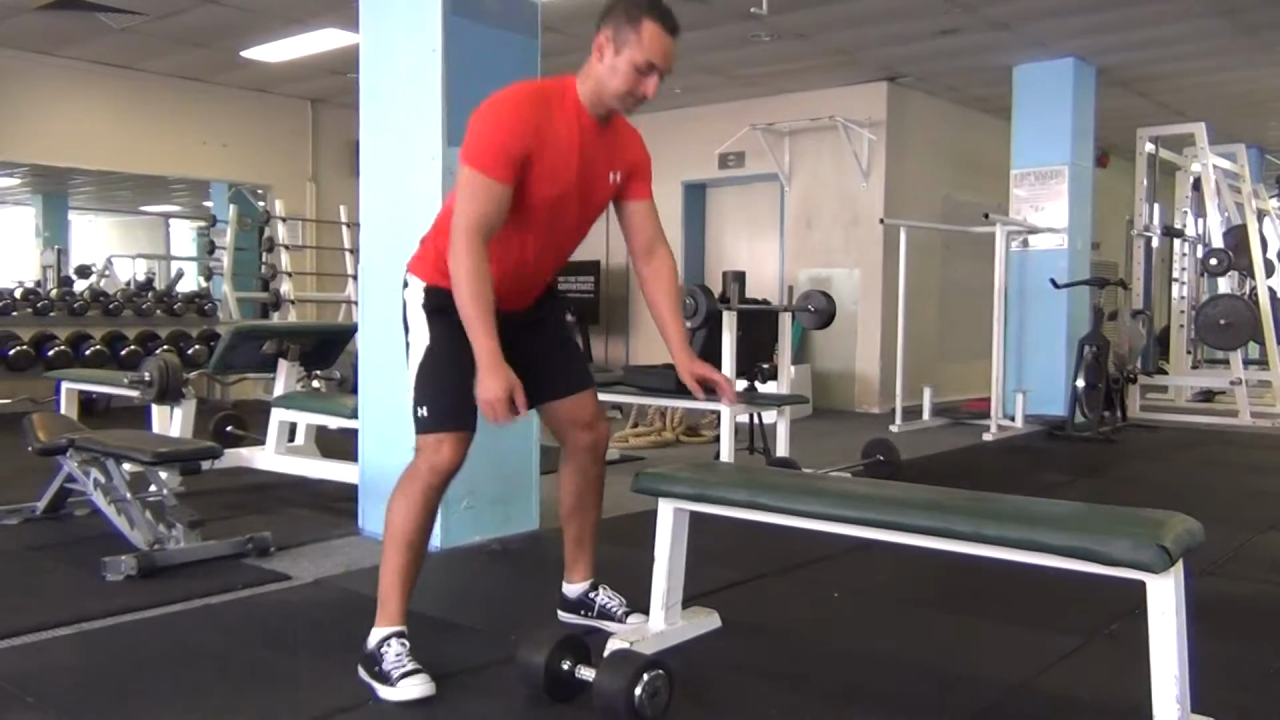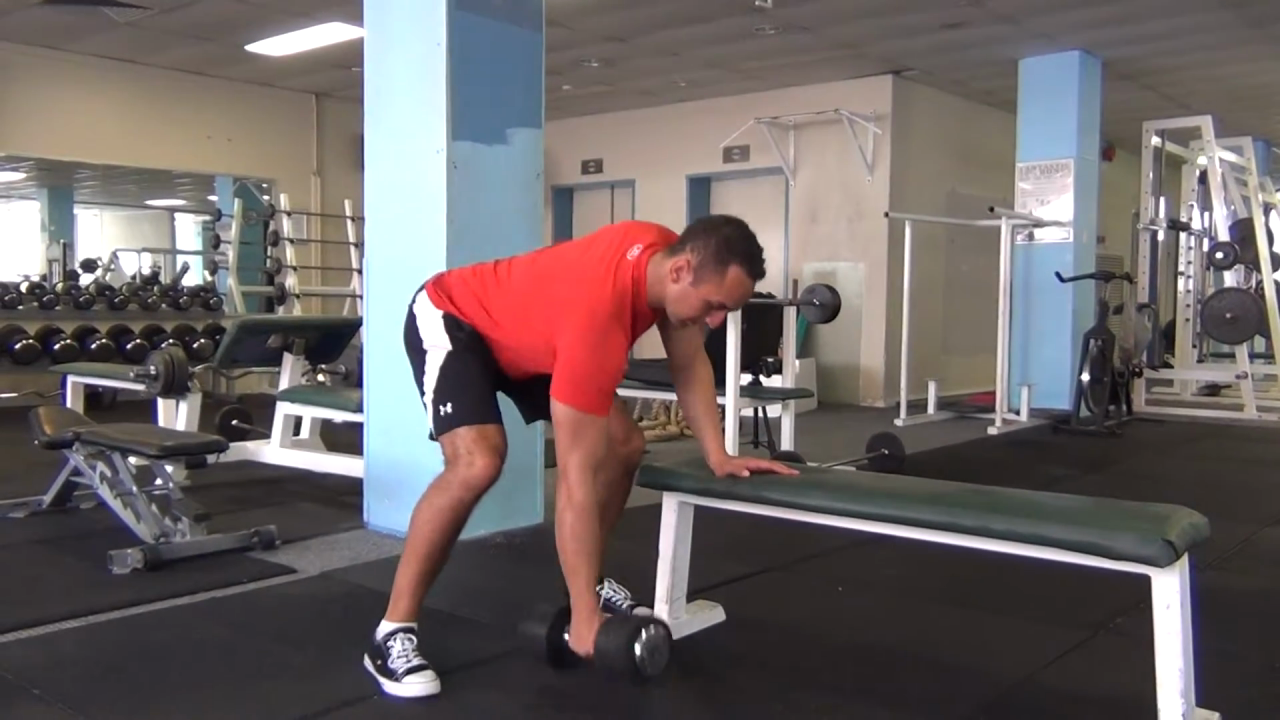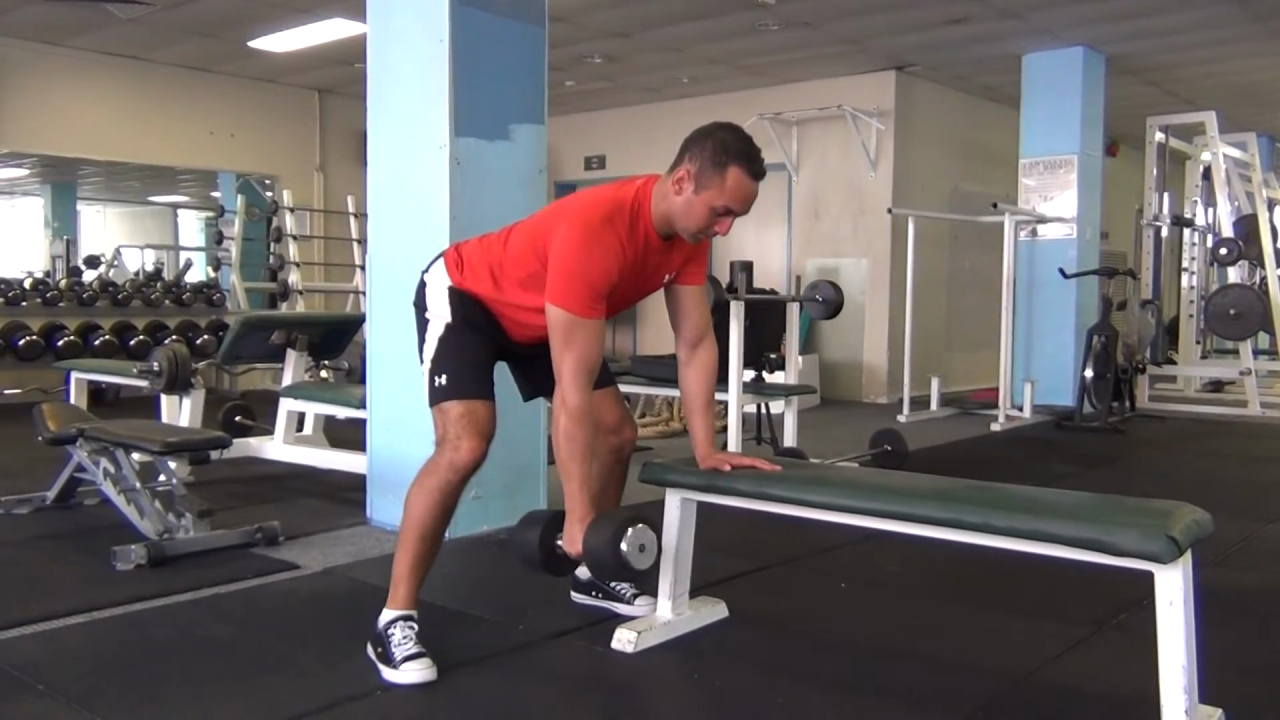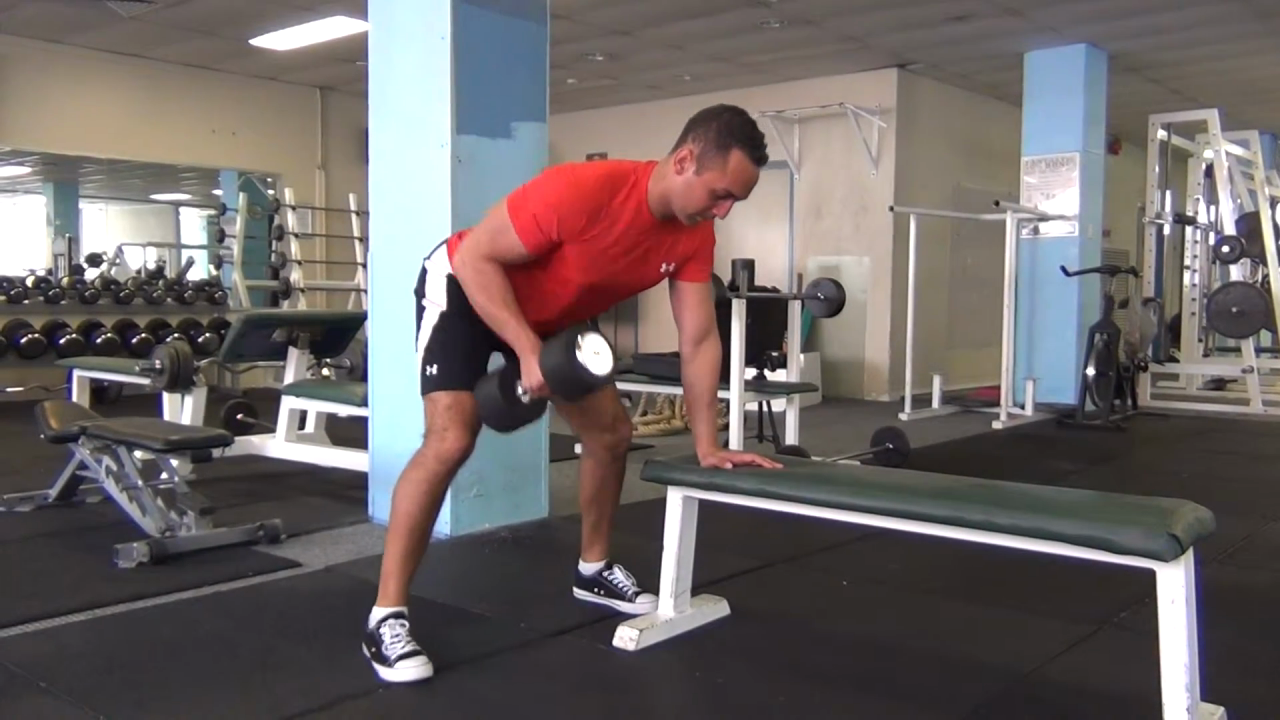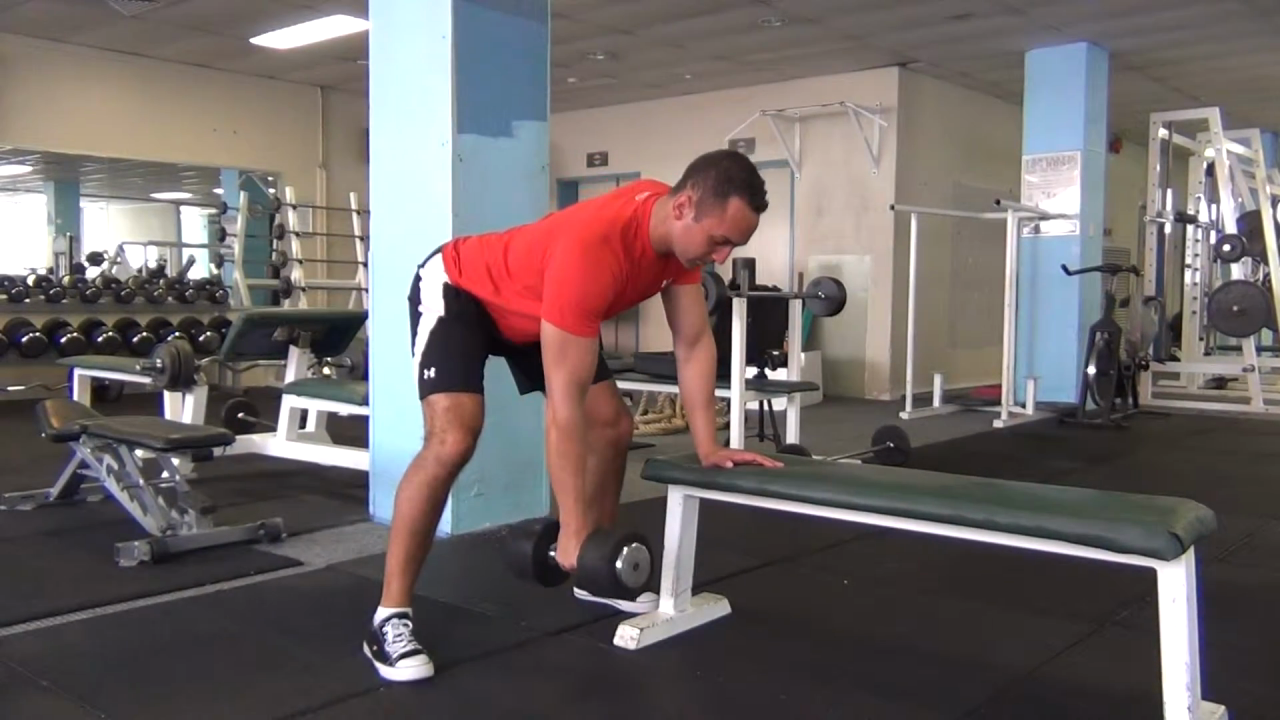
dt=1s
person 1, frame 1
left shoulder: (626, 146)
right shoulder: (513, 114)
left elbow: (650, 250)
right elbow: (468, 241)
left wrist: (682, 353)
right wrist: (489, 359)
left hip: (529, 298)
right hip: (447, 289)
left knee: (587, 431)
right knee: (442, 452)
left ankle: (578, 590)
right ankle: (386, 633)
person 1, frame 2
left shoulder: (667, 255)
right shoulder: (596, 318)
left elbow: (690, 364)
right elbow: (577, 480)
left wrist: (718, 456)
right wrist: (584, 617)
left hip: (523, 330)
right hip: (450, 321)
left knee: (624, 445)
right knee: (478, 463)
left ankle: (588, 581)
right ankle: (393, 632)
person 1, frame 3
left shoulder: (689, 233)
right shoulder: (593, 231)
left elbow: (695, 343)
right elbow: (574, 388)
left wrist: (706, 449)
right wrist: (577, 516)
left hip: (542, 316)
right hip: (462, 295)
left knee: (616, 434)
right knee: (465, 446)
left ankle: (591, 575)
right ankle: (395, 619)
person 1, frame 4
left shoulder: (693, 234)
right shoulder: (582, 189)
left elbow: (699, 339)
right elbow: (473, 256)
left wrist: (707, 446)
right wrist: (528, 351)
left hip: (555, 314)
right hip: (466, 289)
left knee: (612, 433)
right knee: (451, 440)
left ankle: (593, 568)
right ankle: (387, 615)
person 1, frame 5
left shoulder: (684, 233)
right shoulder: (592, 248)
left elbow: (693, 342)
right elbow: (564, 403)
left wrist: (708, 446)
right wrist: (573, 529)
left hip: (535, 308)
right hip: (457, 291)
left knee: (614, 428)
right knee: (452, 441)
right ankle: (390, 616)
